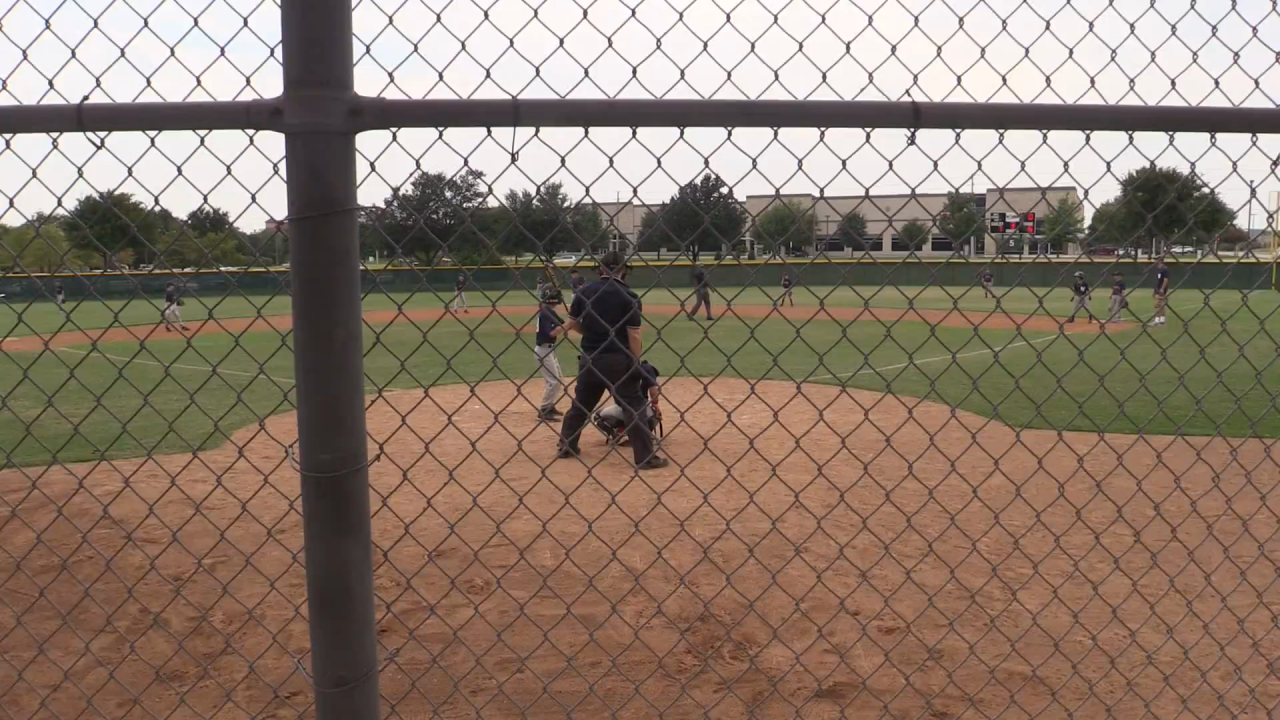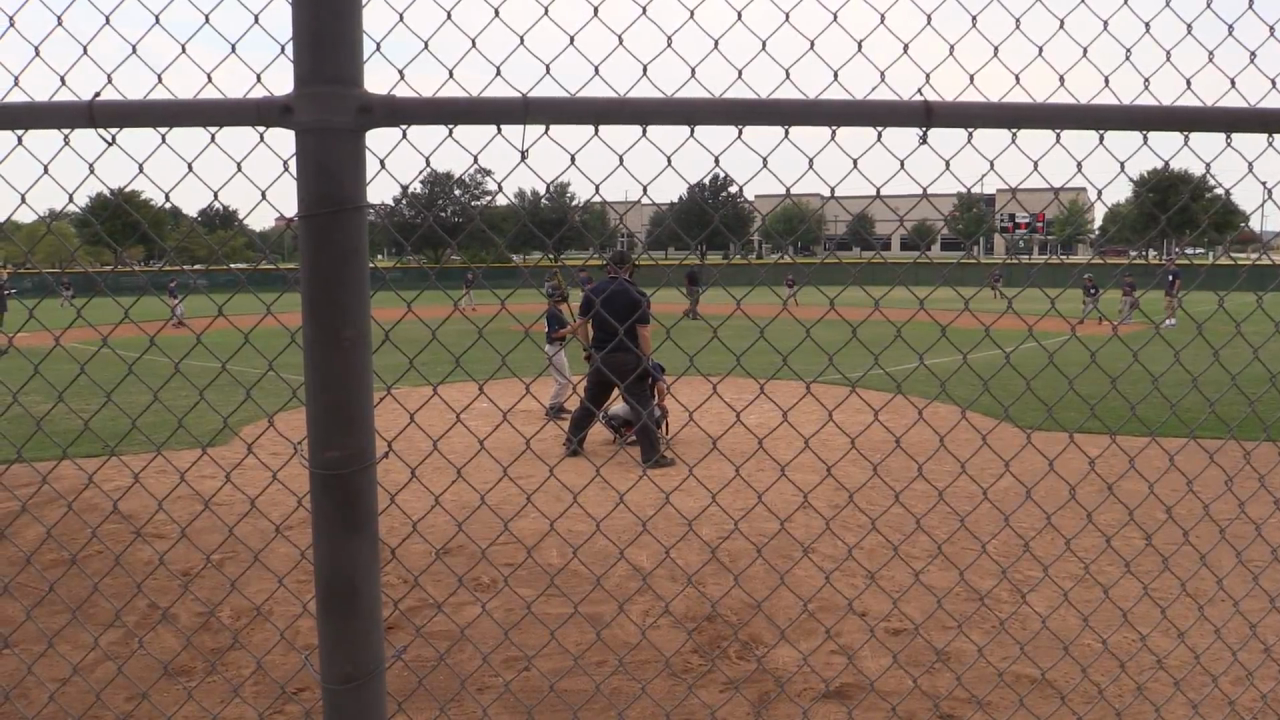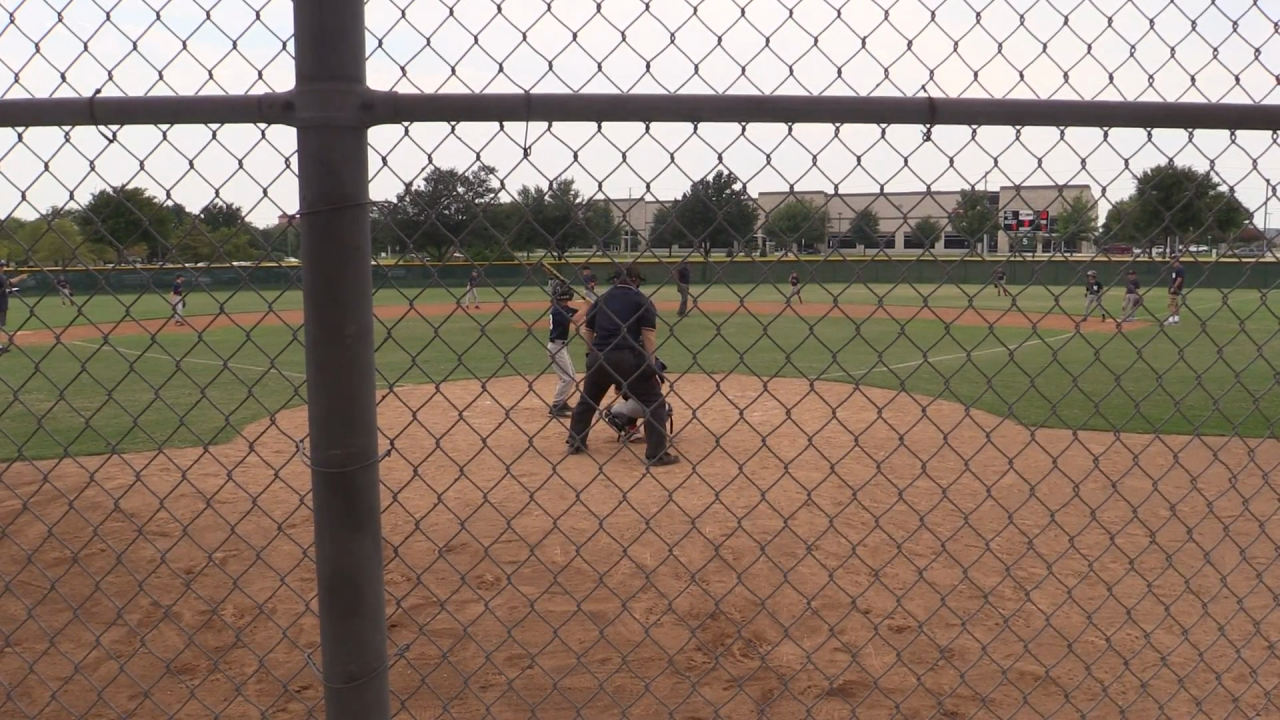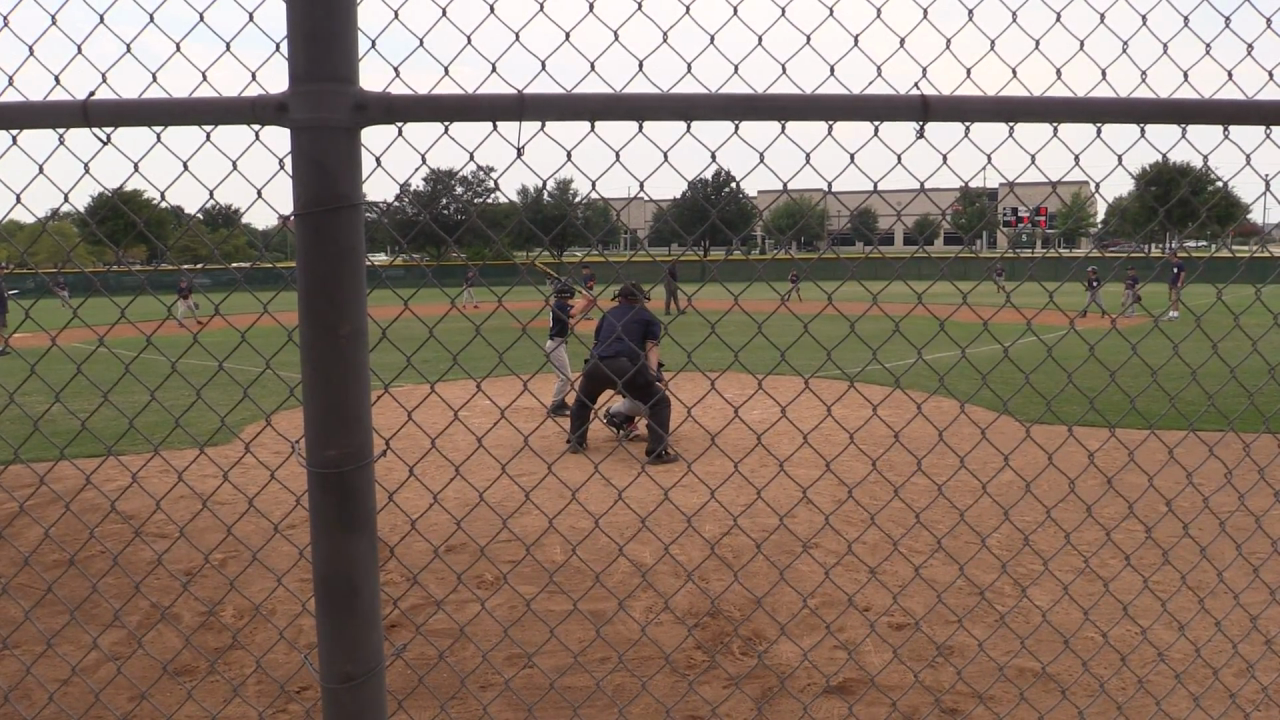
dt=0.7s
person 1, frame 1
left shoulder: (585, 291)
right shoulder: (629, 297)
left elbow: (572, 324)
right elbow: (634, 335)
right wrist: (636, 364)
left hip: (589, 358)
right hip: (618, 359)
left knee: (580, 404)
right knee: (633, 408)
left ankle: (565, 447)
right ankle: (645, 457)
person 1, frame 2
left shoulder: (594, 291)
right shoulder: (637, 295)
left elbow: (581, 324)
right elbow: (643, 333)
left wrist: (589, 349)
right wrist: (646, 361)
left hip: (600, 358)
right hip: (628, 358)
left knee: (589, 403)
right knee: (642, 407)
left ankle: (572, 445)
right ankle: (652, 456)
person 1, frame 3
left shoulder: (602, 299)
right shoulder: (643, 302)
left elbow: (587, 331)
right elbow: (648, 336)
right wrist: (651, 368)
left hip: (598, 359)
right hip: (627, 358)
left knee: (587, 400)
right knee: (654, 402)
left ankle: (575, 442)
right ankle: (657, 453)
person 1, frame 4
left shoulder: (609, 313)
right shoulder: (649, 318)
right elbow: (651, 348)
right wrist: (653, 377)
left hip: (596, 366)
right hip: (624, 367)
left knee: (583, 400)
right knee: (660, 401)
left ankle: (575, 442)
right ankle: (658, 452)
